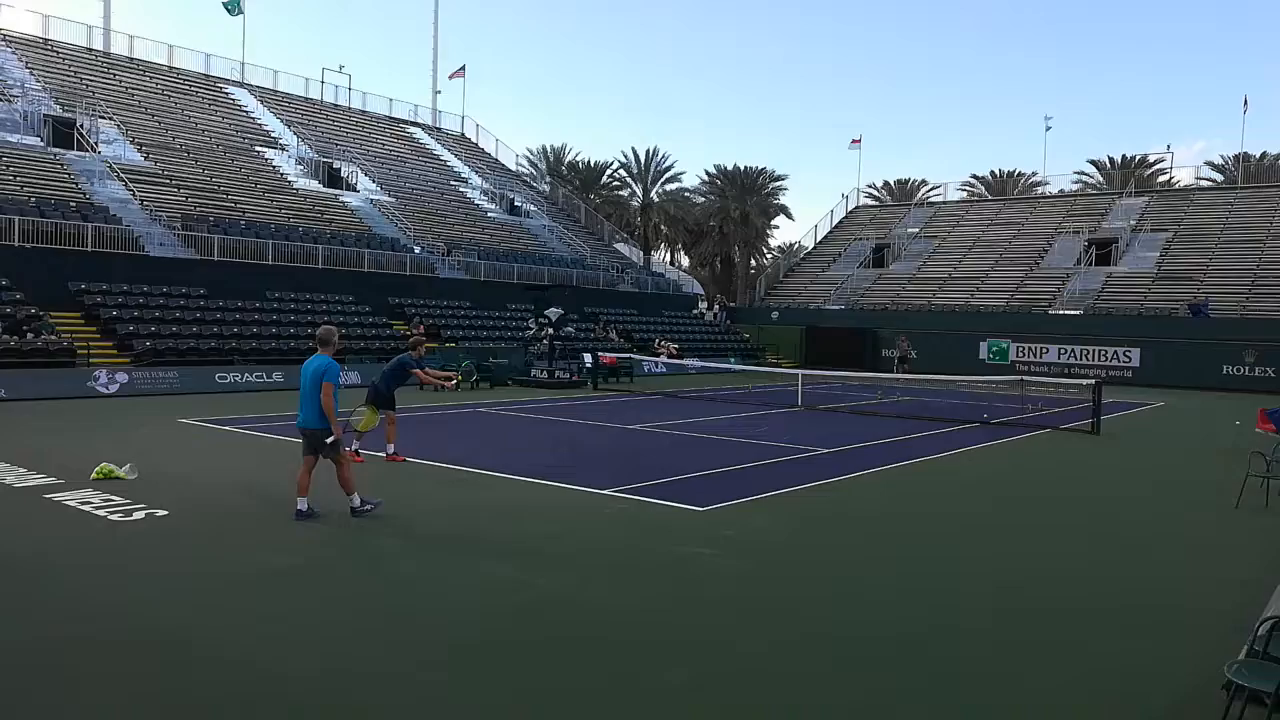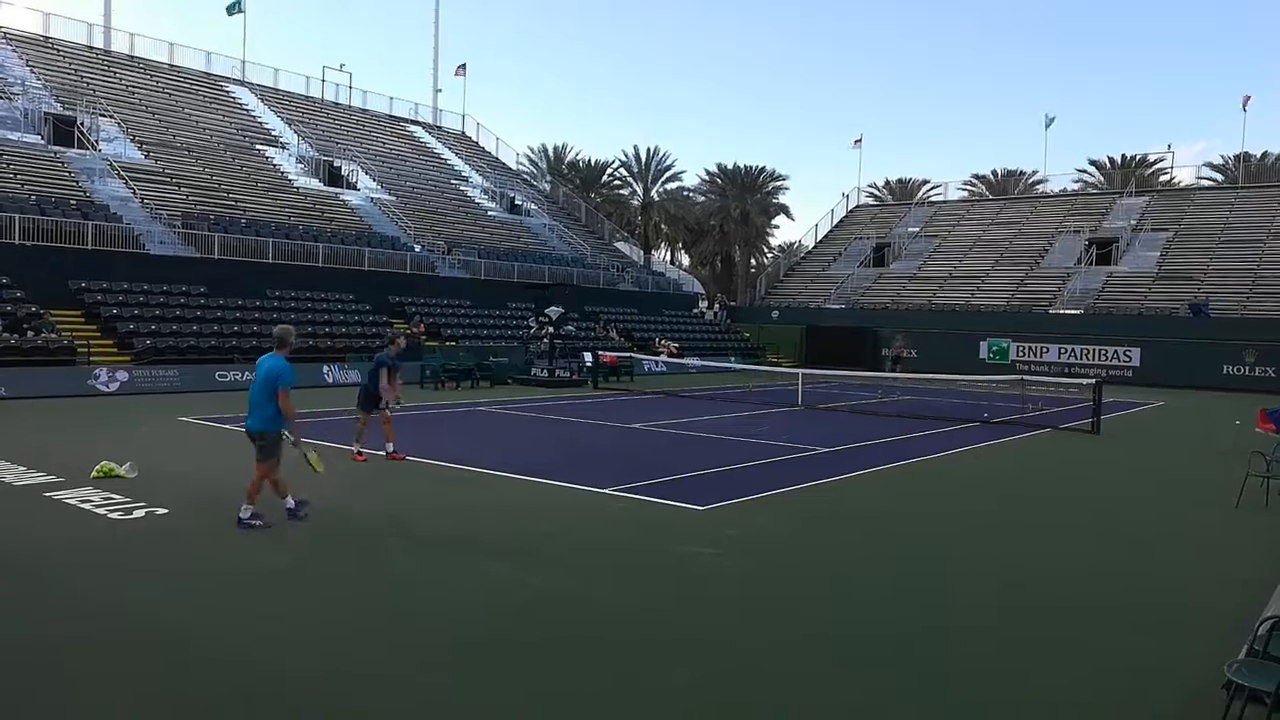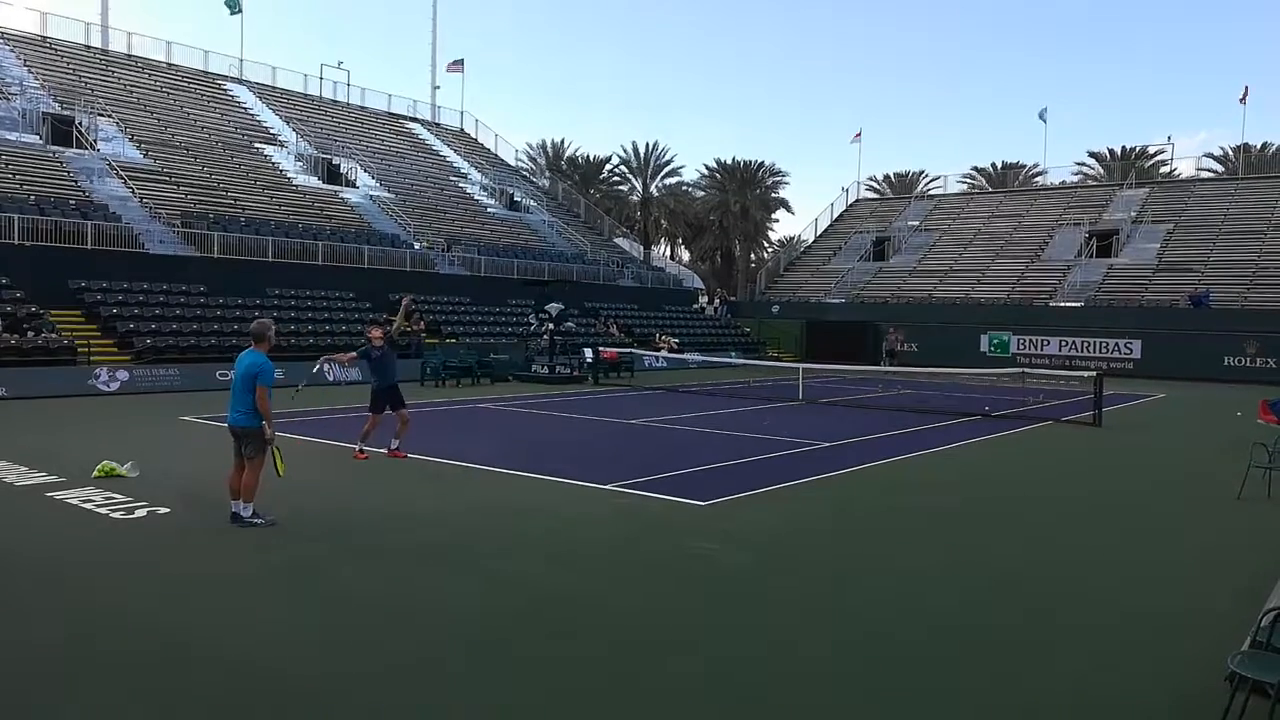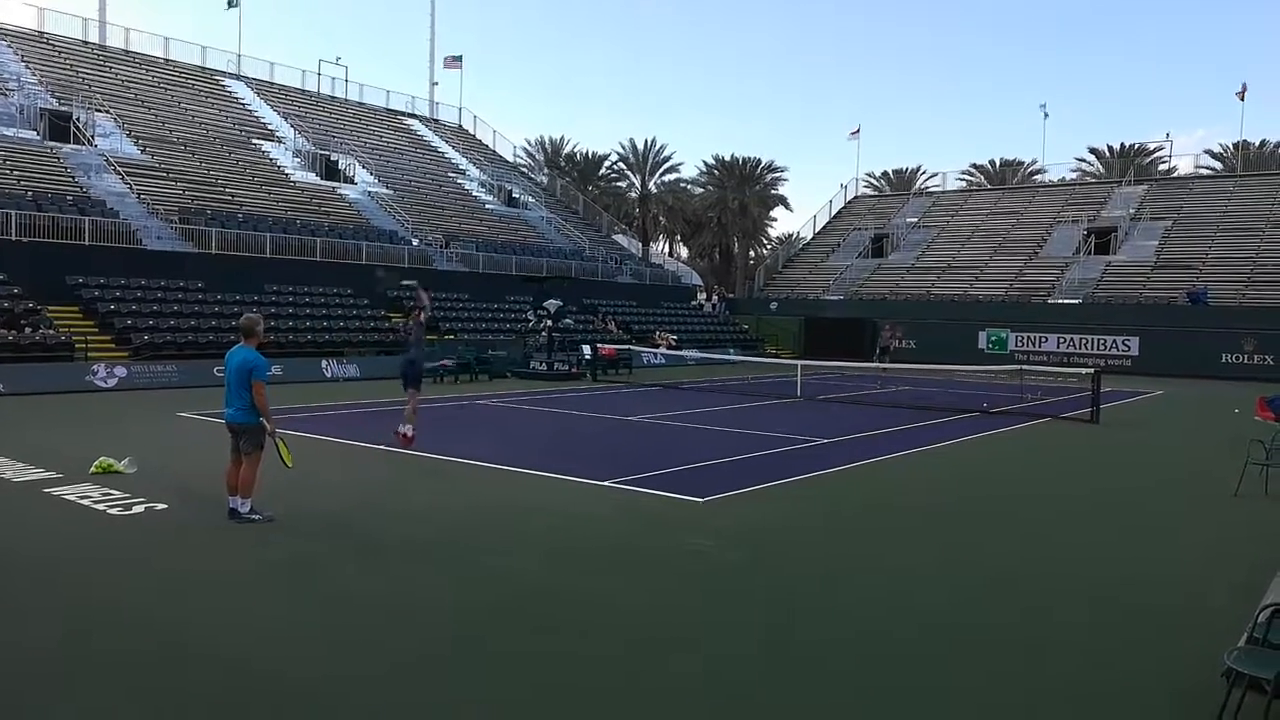
dt=0.7s
person 1, frame 1
left shoulder: (307, 363)
right shoulder: (330, 365)
right elbow: (326, 397)
right wrist: (334, 425)
left hip: (305, 423)
right hip: (321, 425)
left knee: (307, 466)
right knee: (341, 464)
left ankle: (301, 508)
right ankle: (357, 503)
person 1, frame 2
left shoulder: (262, 361)
right shoulder: (284, 368)
right elbow: (284, 404)
right wrist: (294, 430)
left hip: (256, 424)
right hip: (267, 427)
left knee: (271, 469)
right knee: (262, 472)
left ankle: (290, 505)
right ankle: (245, 515)
person 1, frame 3
left shoulder: (242, 356)
right shoulder: (264, 364)
right elbow: (262, 400)
right wrist: (270, 427)
left hip: (235, 421)
right hip: (252, 424)
left knee: (238, 467)
right knee: (252, 469)
left ankle: (236, 511)
right ankle: (247, 514)
person 1, frame 4
left shoulder: (231, 354)
right shoulder: (257, 360)
right elbow: (259, 395)
right wrist: (269, 421)
left hip: (232, 416)
right hip: (249, 420)
left knee: (235, 462)
right knee: (249, 464)
left ankle: (234, 507)
right ankle: (245, 510)
